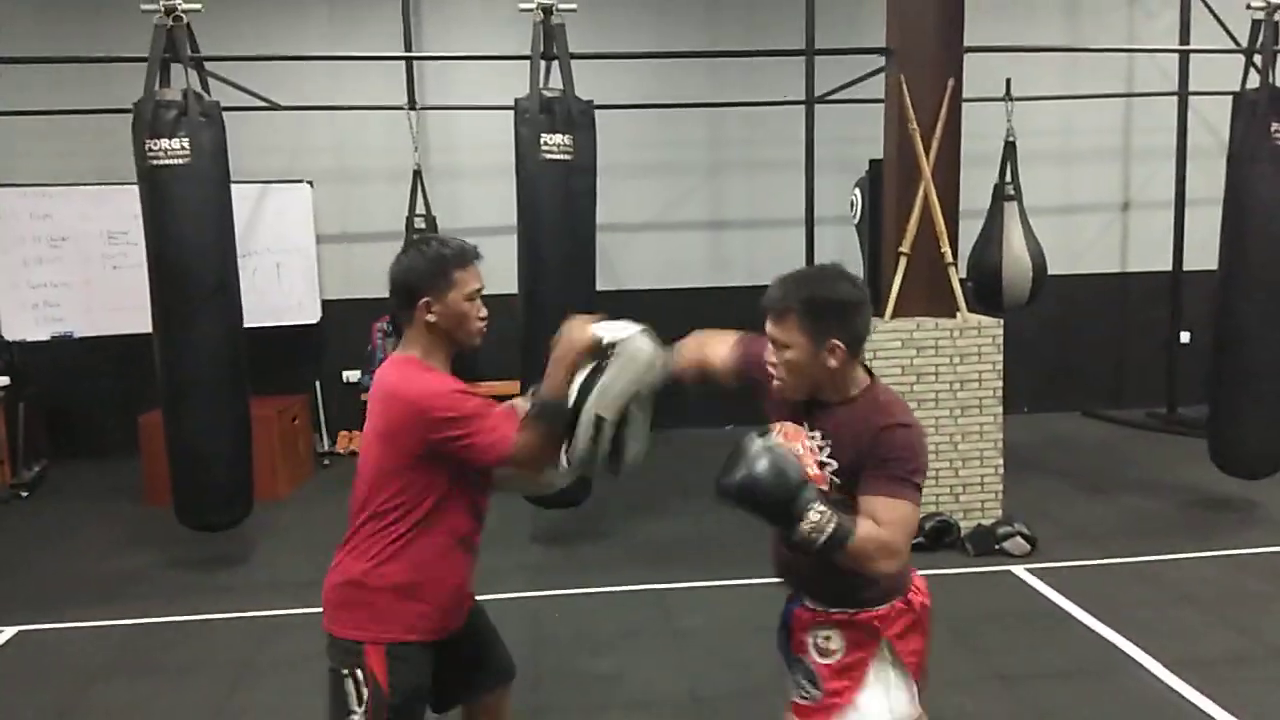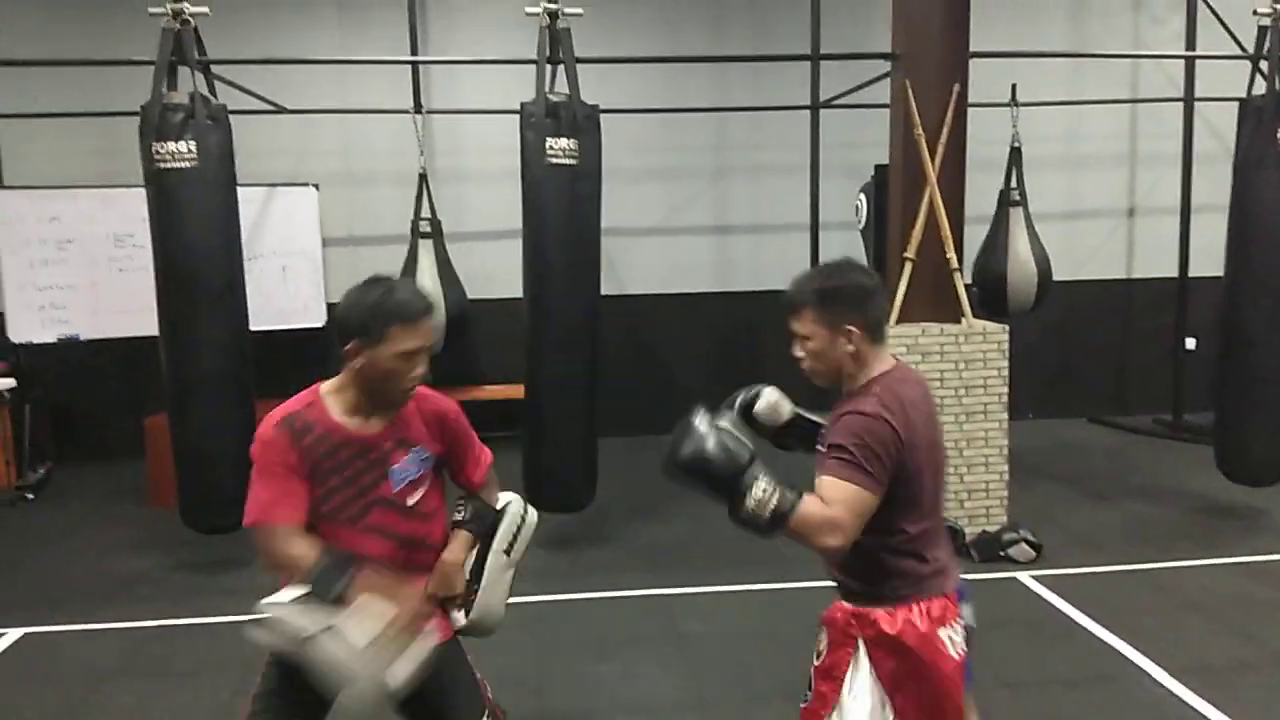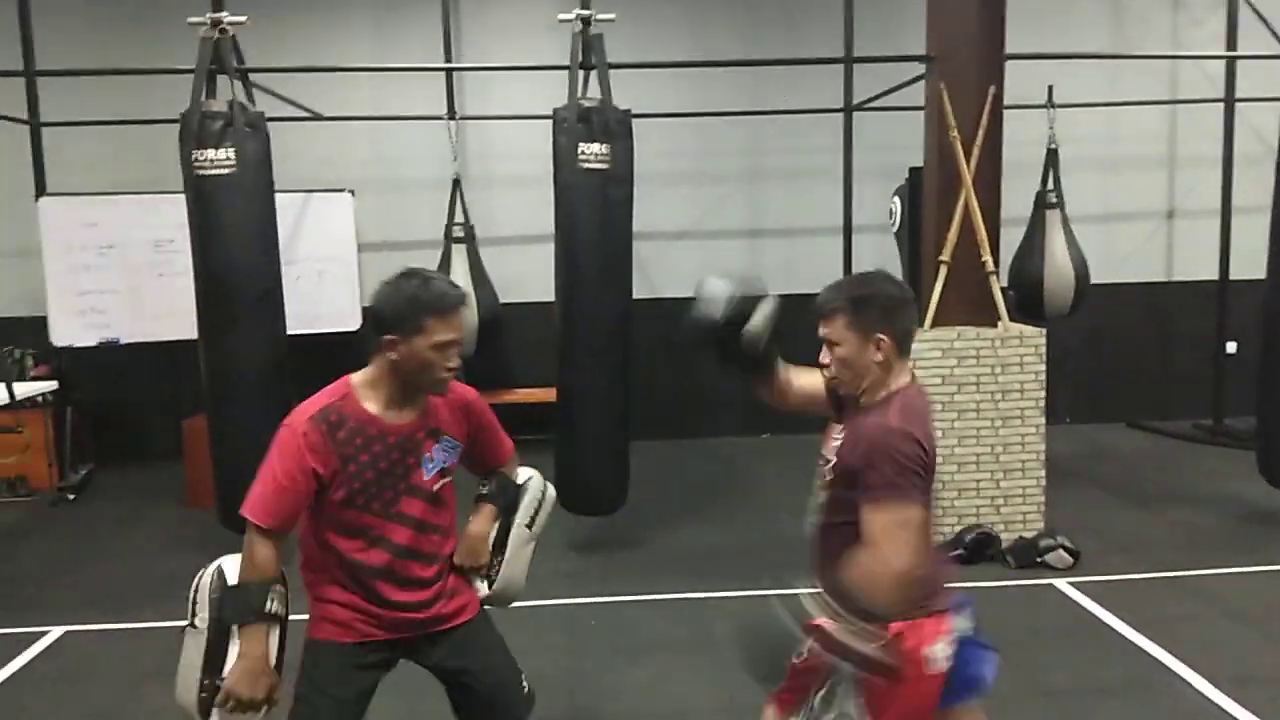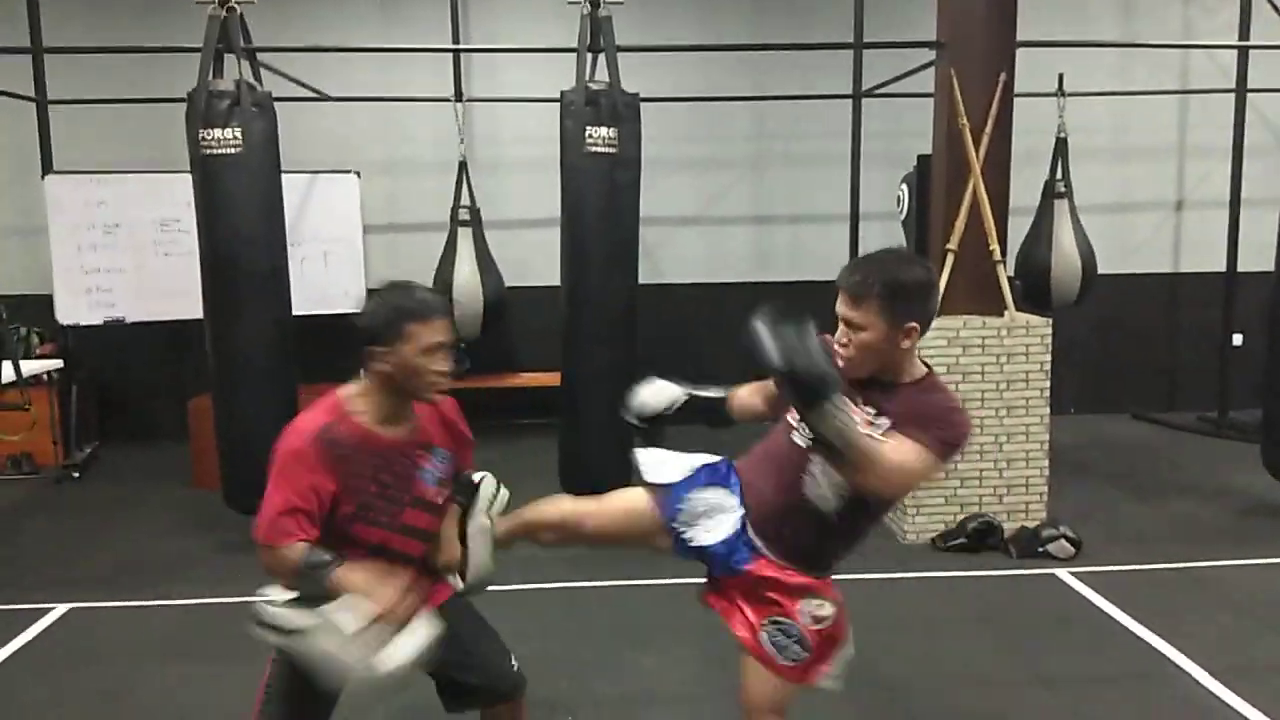
dt=0.3s
person 1, frame 1
left shoulder: (891, 429)
right shoulder: (784, 373)
left elbow: (886, 555)
right elbow: (708, 348)
left wrist: (800, 506)
left hip: (866, 617)
person 1, frame 2
left shoulder: (869, 419)
right shoulder: (902, 382)
left elbow: (831, 531)
left wrist: (741, 478)
right wrist: (797, 423)
left hip: (888, 617)
right hip: (932, 593)
person 1, frame 3
left shoulder: (890, 434)
right shoulder: (873, 393)
left elbow: (893, 563)
right elbow: (787, 390)
right wrist: (752, 348)
left hip: (884, 624)
person 1, frame 4
left shoulder: (939, 418)
right shoulder: (828, 362)
left elbow: (886, 480)
right elbow: (763, 400)
left wrist: (820, 397)
right wrist: (691, 400)
left hip: (792, 576)
right hip: (729, 503)
right knee: (583, 520)
right ankle: (496, 532)
person 2, frame 1
left shoulder: (427, 379)
right shoulder: (419, 394)
right elbow: (529, 455)
right wrist: (562, 368)
left hip: (446, 597)
right hip: (377, 611)
person 2, frame 2
left shoulder: (436, 414)
right shoulder: (285, 433)
left elbow: (485, 487)
right elbow: (281, 545)
left wrist: (461, 545)
right wrist: (366, 591)
left hip: (415, 619)
person 2, frame 3
left shoulder: (461, 404)
right shoulder: (314, 428)
left elbow: (504, 467)
right elbow: (262, 535)
left wrist: (484, 520)
right wrist: (254, 653)
left hip: (446, 606)
right hip: (349, 621)
person 2, frame 4
left shoulder: (439, 412)
right shoulder: (314, 440)
left elbow: (460, 476)
right elbow: (280, 550)
left wrist: (452, 527)
right wrist: (359, 583)
left hip: (419, 593)
